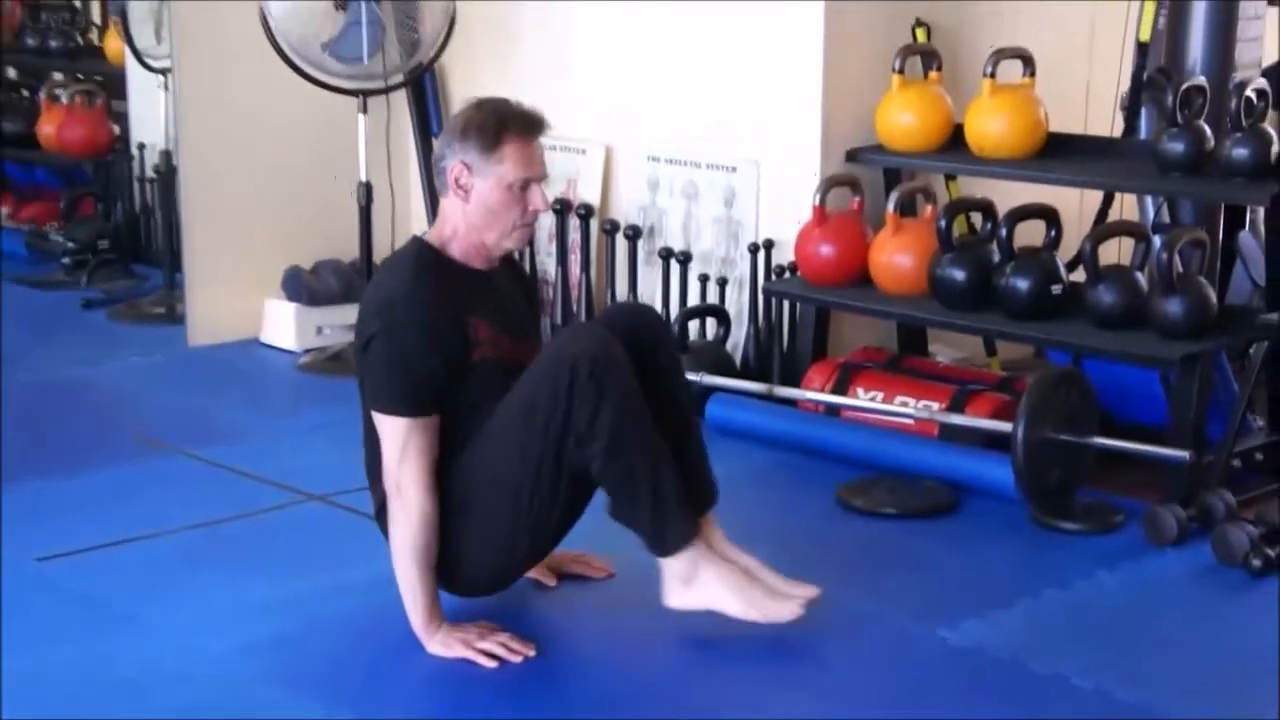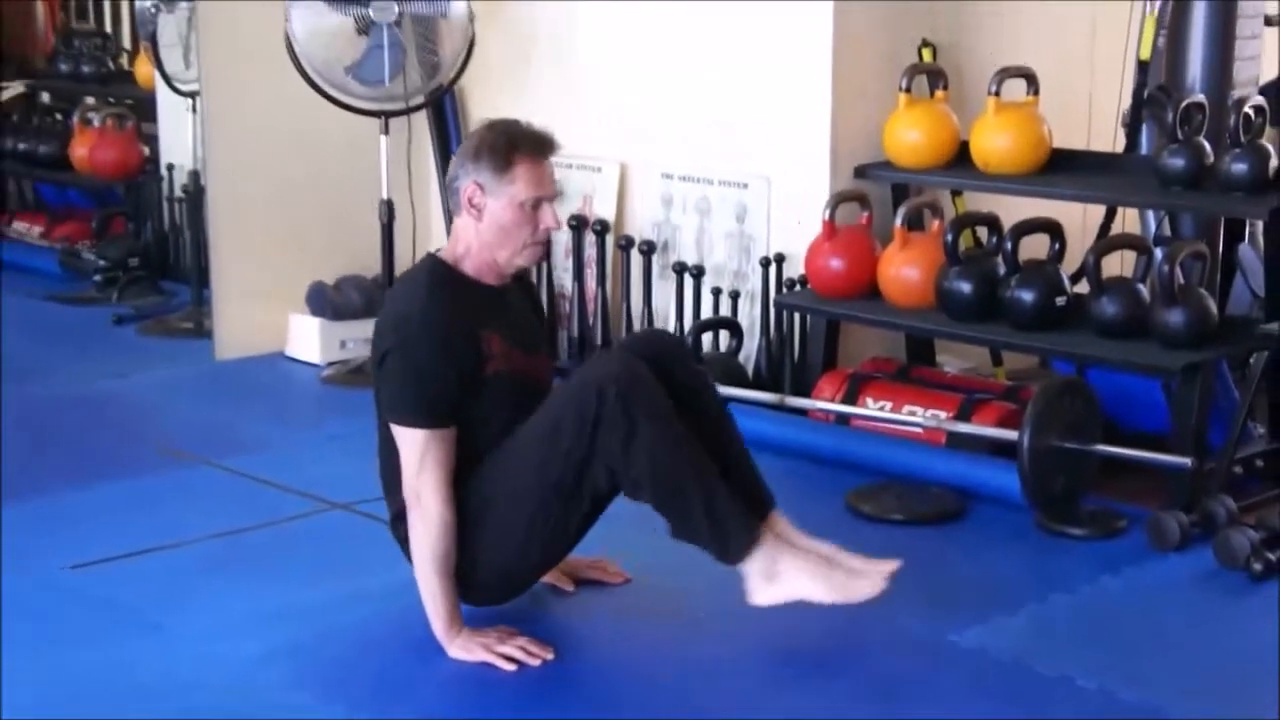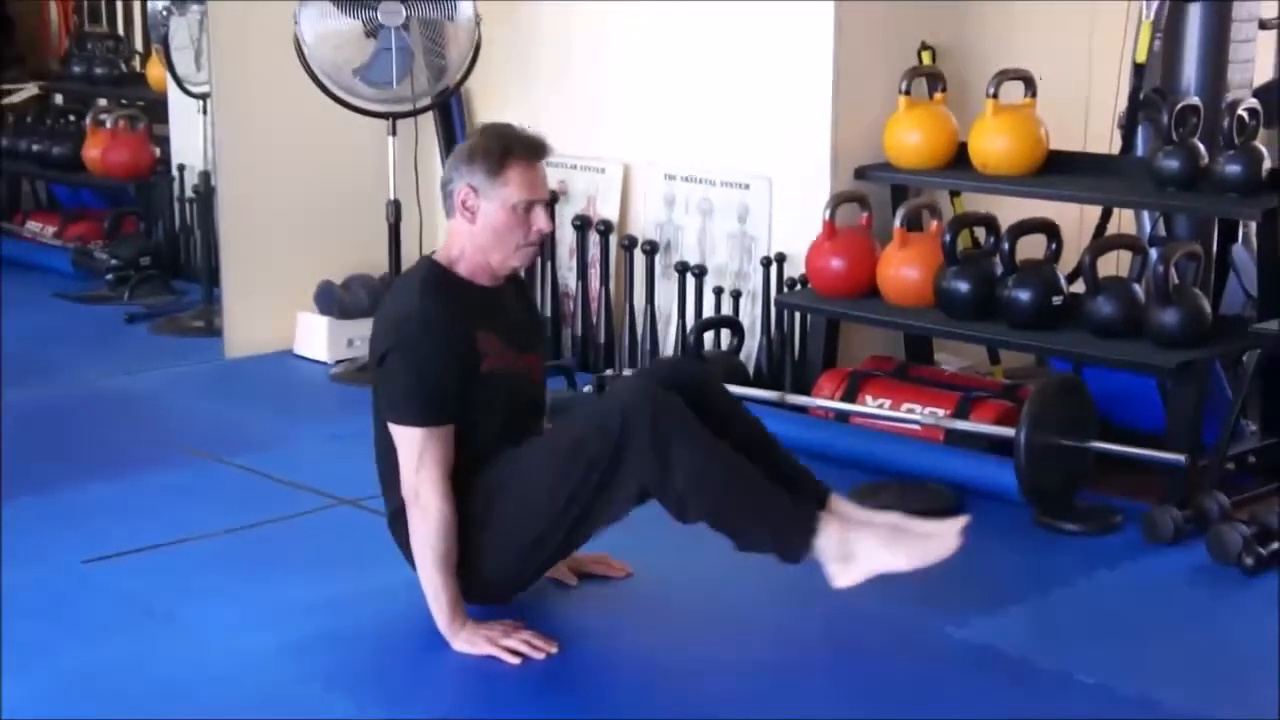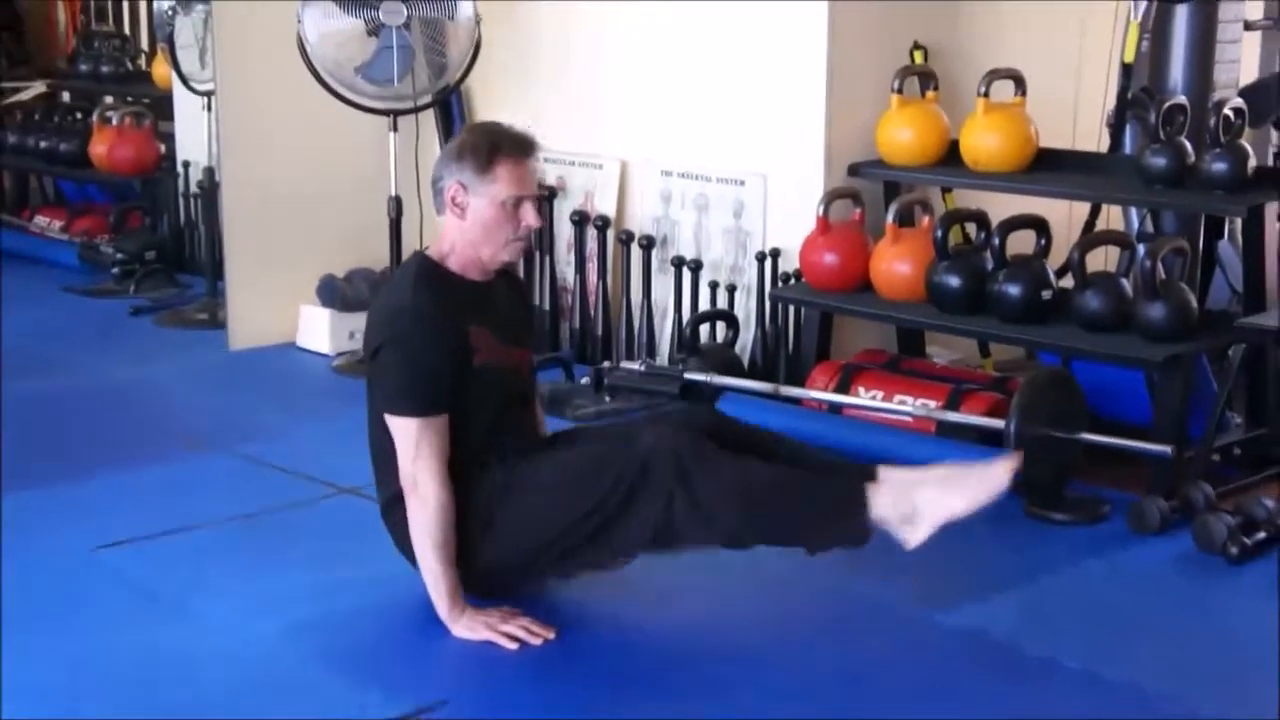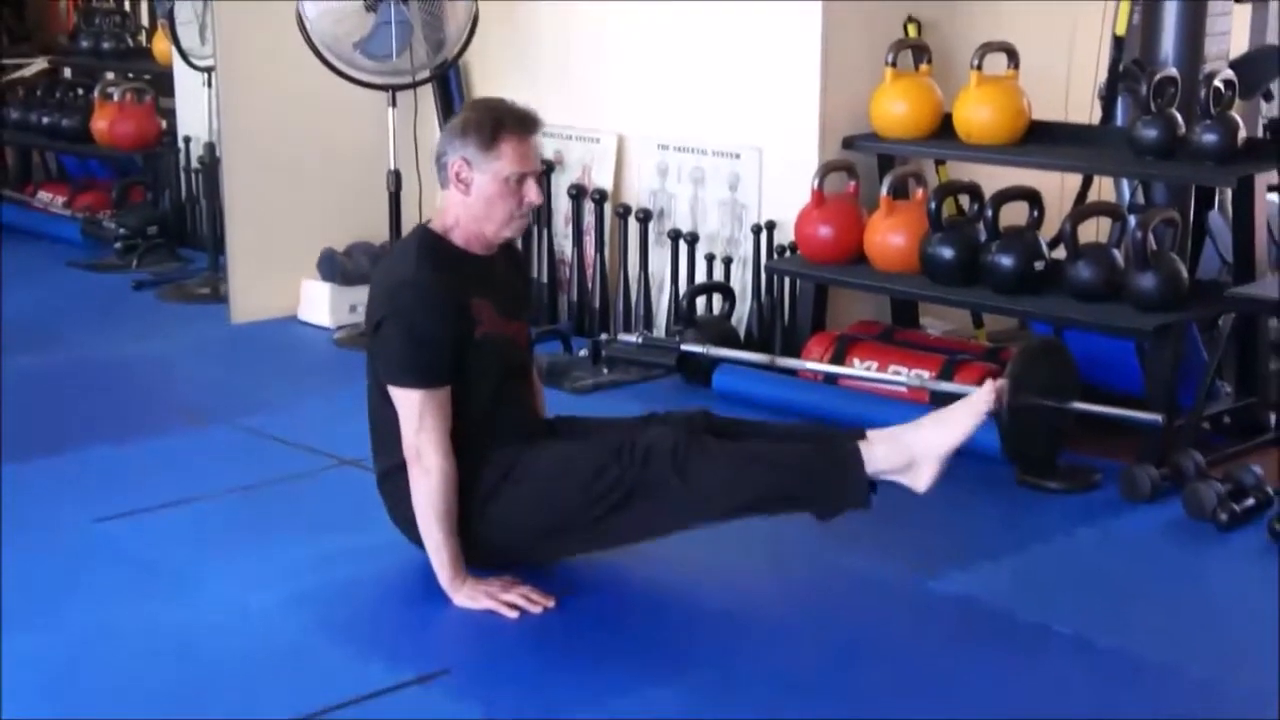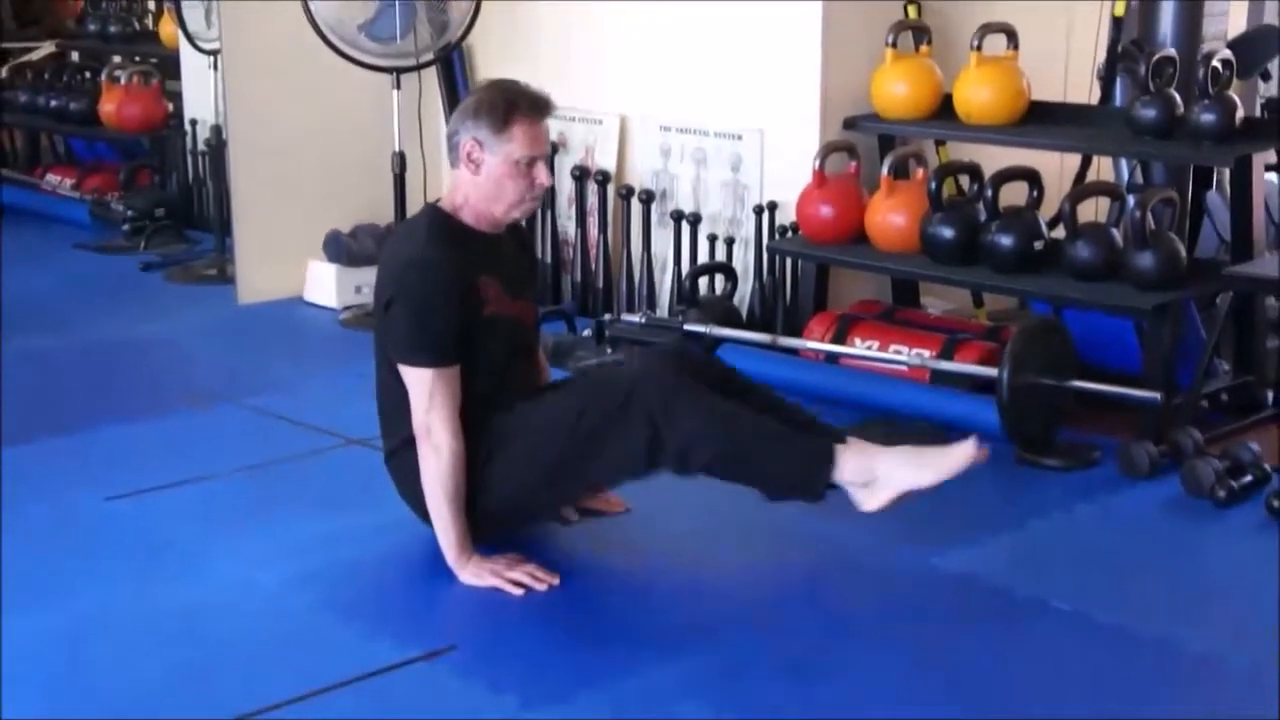
dt=0.2s
person 1, frame 1
left shoulder: (507, 277)
right shoulder: (409, 299)
right elbow: (406, 473)
left wrist: (531, 541)
right wrist: (430, 627)
left hip: (502, 510)
right hip: (462, 539)
left knee: (636, 328)
right knee: (585, 357)
left ankle: (696, 541)
right ankle: (684, 566)
person 1, frame 2
left shoulder: (515, 292)
right shoulder: (425, 315)
right elbow: (423, 485)
left wrist: (548, 548)
right wrist: (452, 633)
left hip: (512, 522)
right hip: (476, 546)
left knee: (656, 355)
right knee: (614, 385)
left ankle: (764, 536)
right ankle: (757, 562)
person 1, frame 3
left shoulder: (508, 293)
right shoulder: (421, 318)
right elbow: (422, 484)
left wrist: (551, 543)
right wrist: (455, 625)
left hip: (512, 515)
right hip: (475, 545)
left knee: (674, 384)
right knee: (641, 415)
left ankle: (829, 519)
right ankle: (828, 544)
person 1, frame 4
left shoulder: (502, 287)
right shoulder: (415, 314)
right elbow: (421, 475)
left wrist: (559, 518)
right wrist: (456, 612)
left hip: (511, 490)
right hip: (468, 532)
left knee: (688, 430)
right knee: (666, 463)
left ankle: (887, 492)
right ankle: (887, 508)
person 1, frame 5
left shoulder: (502, 260)
right shoulder: (416, 287)
right elbow: (425, 446)
left wrist: (559, 488)
right wrist: (456, 580)
left hip: (512, 458)
right hip: (464, 501)
left knee: (683, 434)
right knee: (662, 463)
left ankle: (886, 451)
right ankle: (882, 459)
person 1, frame 6
left shoulder: (507, 239)
right shoulder: (426, 264)
right elbow: (434, 425)
left wrist: (561, 464)
right wrist: (463, 560)
left hip: (512, 440)
right hip: (460, 477)
left knee: (680, 367)
right knee: (651, 395)
left ankle: (859, 459)
right ankle: (855, 469)
